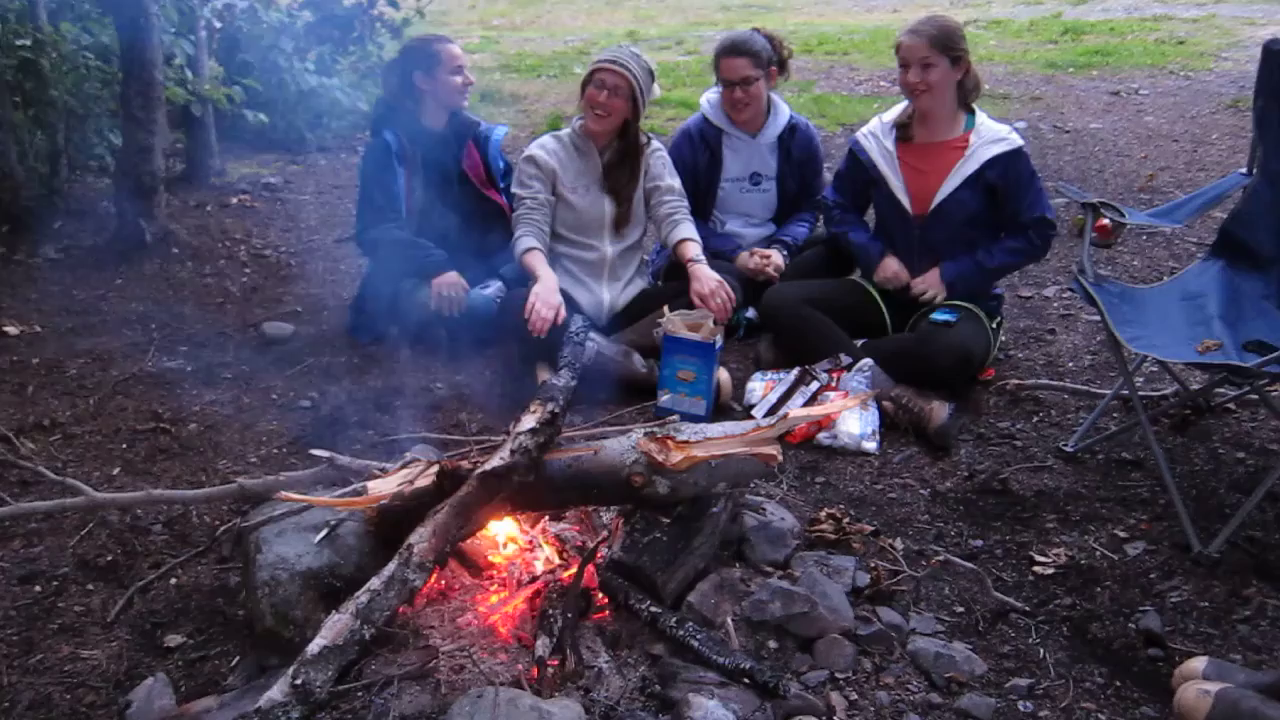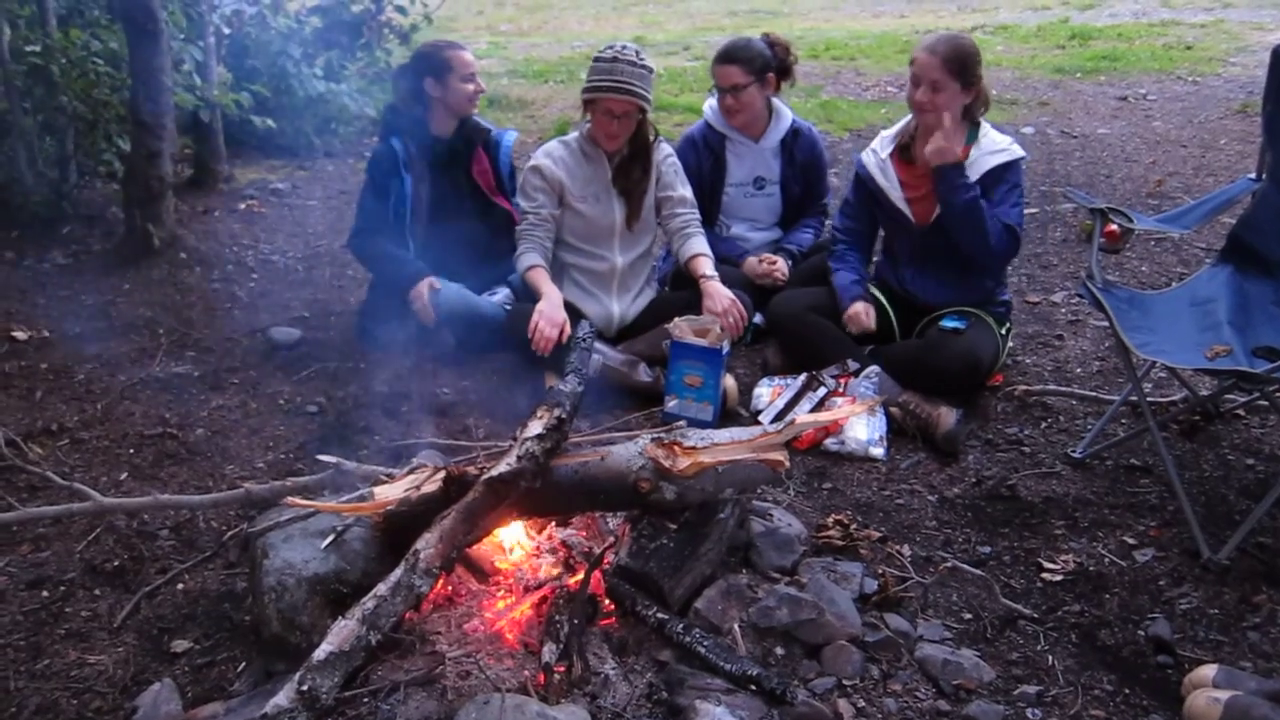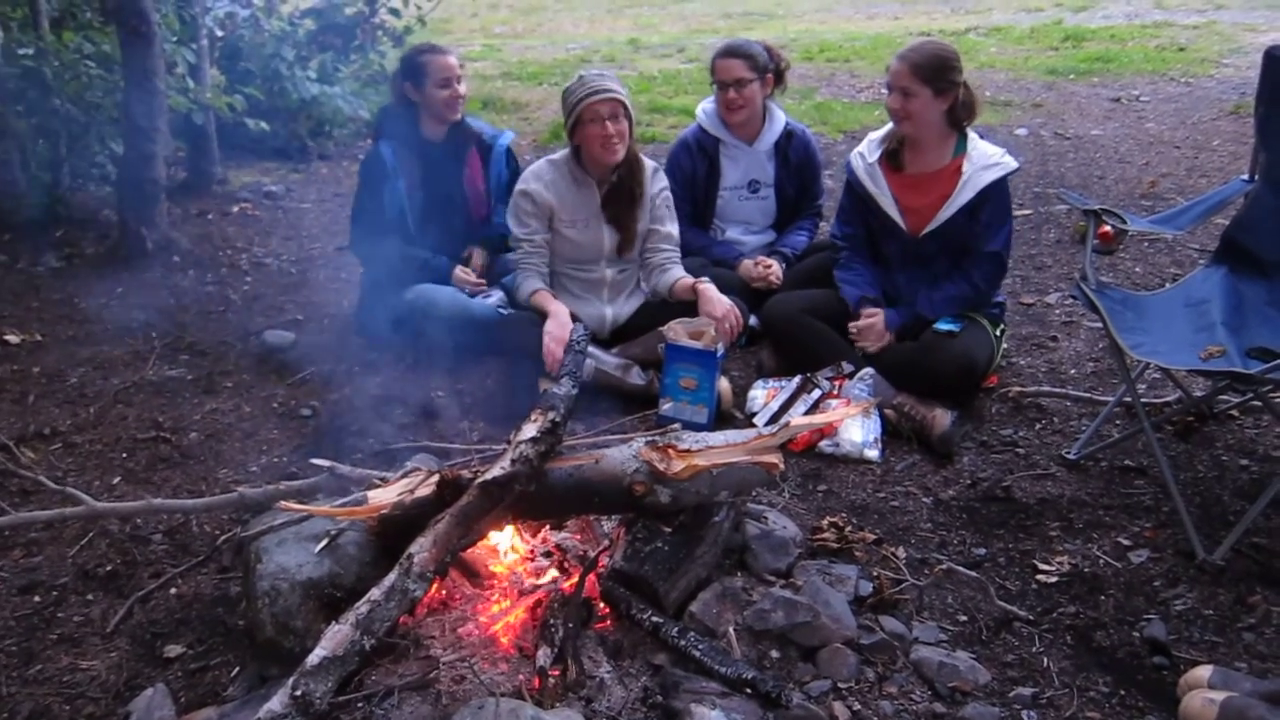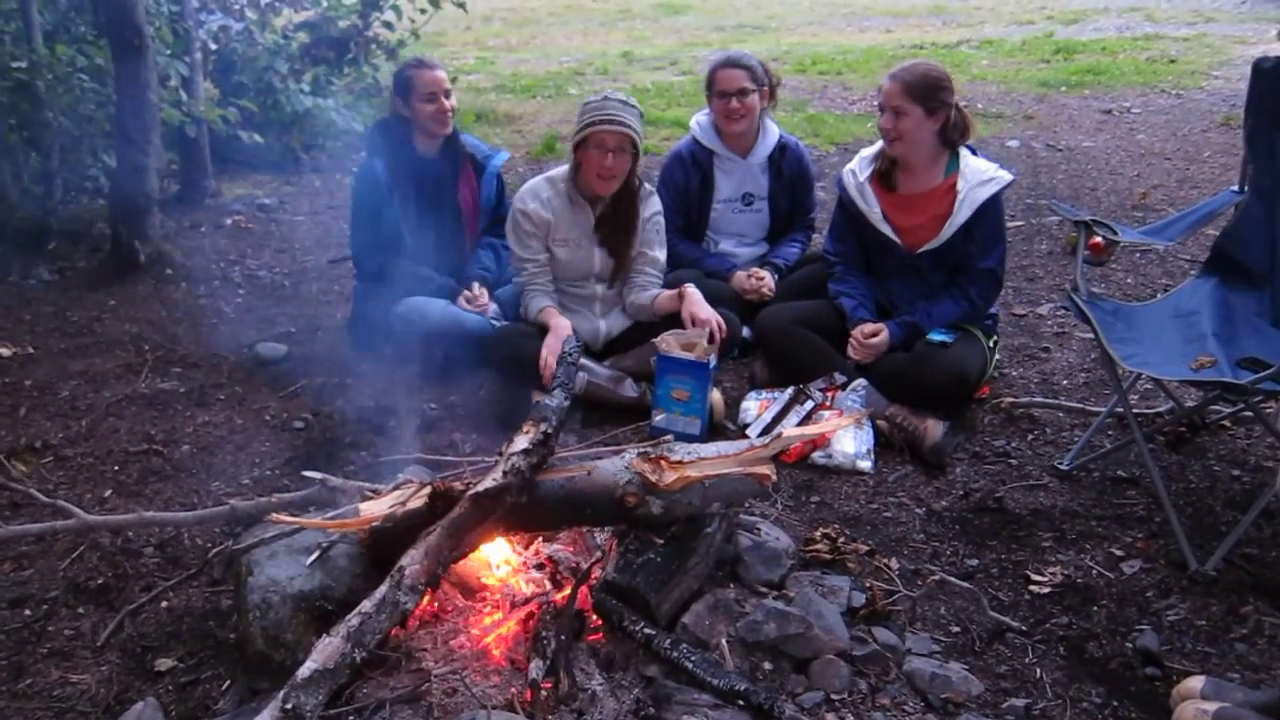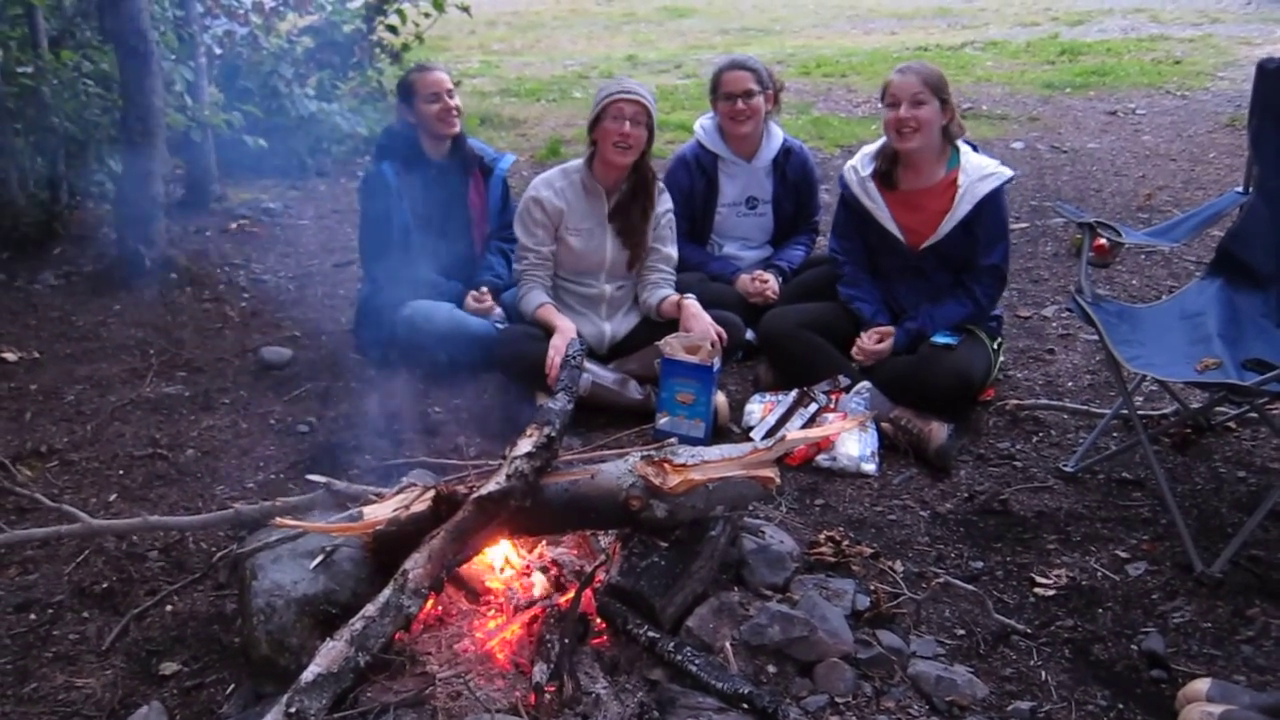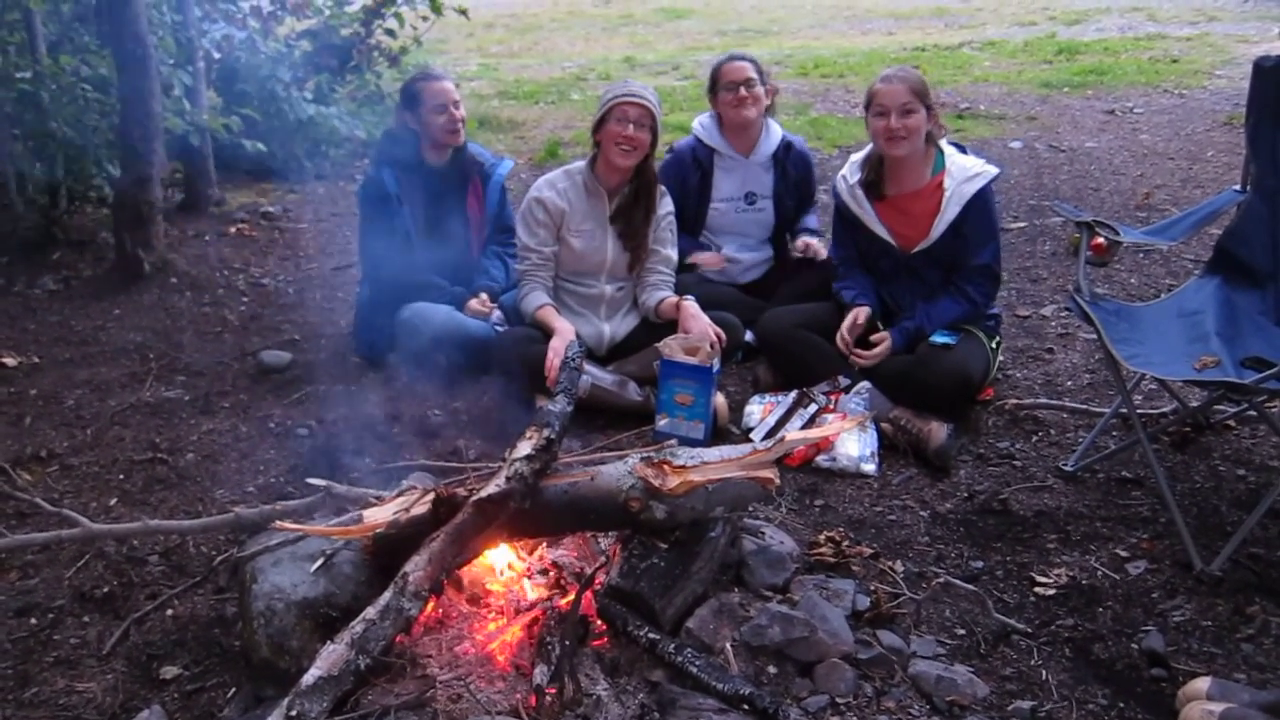
dt=0.7s
person 1, frame 1
left shoulder: (997, 152)
right shoulder: (876, 138)
left elbow: (1035, 233)
right elbow: (838, 208)
left wrist: (954, 273)
right wrist: (874, 256)
left hip: (961, 300)
right hip: (886, 292)
left knee: (951, 354)
right knee: (779, 303)
left ankle: (831, 357)
right ankle: (896, 395)
person 1, frame 2
left shoulder: (997, 161)
right shoulder: (882, 156)
left elbow: (995, 251)
right elbow: (849, 237)
left wrist: (951, 174)
right wrist: (852, 295)
left hip: (967, 309)
right hip: (892, 299)
left knee: (960, 360)
right knee: (786, 310)
left ankle: (838, 364)
right ankle: (902, 399)
person 1, frame 3
left shoulder: (983, 173)
right shoulder: (868, 160)
left elbow: (982, 274)
right elbow: (850, 248)
left wrist: (900, 320)
right wrist: (864, 309)
left hip: (956, 311)
right hip: (881, 304)
left knee: (957, 363)
right knee: (780, 313)
left ankle: (825, 366)
right ankle: (900, 403)
person 1, frame 4
left shoulder: (977, 188)
right shoulder: (860, 177)
left elbow: (978, 288)
right elbow: (844, 263)
left wrist: (900, 332)
right wrist: (860, 320)
left hip: (950, 323)
right hip: (874, 314)
left knee: (949, 373)
right knee: (773, 324)
left ankle: (828, 381)
right ankle: (890, 412)
person 1, frame 5
left shoulder: (979, 185)
right shoulder: (862, 175)
left elbow: (983, 284)
right elbow: (850, 262)
left wrist: (906, 336)
right wrist: (875, 324)
left hip: (955, 324)
right hip: (878, 317)
left knee: (952, 376)
right knee: (777, 327)
left ankle: (827, 382)
right ankle: (895, 415)
person 1, frame 6
left shoulder: (967, 185)
right shoulder: (853, 183)
left elbow: (977, 285)
right elbow: (848, 264)
left wrist: (903, 336)
right wrist: (859, 306)
left hip: (953, 323)
right hip: (878, 316)
left knee: (951, 375)
right knee: (775, 328)
left ankle: (834, 380)
right ankle: (894, 414)
person 2, frame 1
left shoulder: (649, 154)
right shoulder: (544, 155)
left elbow: (674, 215)
right elbow: (529, 231)
left wrist: (697, 264)
right wrist: (546, 280)
left hip: (629, 301)
right hip: (569, 303)
left knee: (721, 293)
right knee: (521, 308)
right ankle: (650, 369)
person 2, frame 2
left shoulder: (658, 156)
right shoulder: (551, 162)
left elbow: (685, 226)
right elbow: (532, 245)
left wrist: (709, 280)
right wrist: (550, 297)
left hip: (639, 309)
right hip: (575, 313)
left knee: (735, 307)
right knee: (522, 322)
right ankle: (649, 375)
person 2, frame 3
left shoulder: (650, 177)
right shoulder: (538, 183)
left elbow: (662, 265)
right elbow: (529, 272)
left wrist: (701, 288)
right wrist: (555, 310)
left hip: (631, 316)
right hip: (569, 318)
left knee: (727, 315)
left ankle: (589, 367)
right ankle: (648, 379)
person 2, frame 4
left shoulder: (644, 200)
right shoulder: (535, 200)
left elbow: (641, 293)
right elbow: (534, 290)
left wrist: (686, 294)
right wrist: (557, 323)
left hip: (623, 331)
right hip: (563, 331)
left knee: (723, 328)
right knee: (506, 344)
left ankle: (578, 380)
right ankle: (643, 392)
person 2, frame 5
left shoulder: (656, 196)
right shoulder: (548, 192)
left elbow: (655, 284)
right elbow: (532, 284)
left wrist: (685, 305)
right wrist: (562, 326)
left hip: (629, 335)
right hip: (568, 334)
left knee: (726, 329)
right knee: (512, 344)
left ankle: (582, 382)
right ankle: (651, 396)
person 2, frame 6
left shoulder: (658, 200)
right shoulder: (550, 193)
left elbow: (654, 286)
right elbow: (533, 285)
left wrist: (684, 305)
right wrist: (560, 327)
left hip: (629, 336)
right hip: (567, 337)
left knee: (726, 330)
right knee: (511, 346)
left ankle: (580, 384)
right ankle: (649, 397)
person 3, frame 1
left shoulder: (478, 136)
right shoulder: (386, 148)
left elbow: (511, 197)
right elbow: (374, 232)
right wrist: (434, 265)
left hip: (487, 264)
right hip: (421, 274)
right knee: (427, 300)
person 3, frame 2
left shoulder: (488, 142)
right shoulder: (394, 155)
left elbow: (517, 208)
right elbow: (366, 236)
right wrist: (411, 276)
left hip: (494, 270)
right hip: (437, 280)
right knee: (443, 304)
person 3, frame 3
left shoulder: (484, 142)
right shoulder: (385, 160)
right elbow: (368, 242)
left wrist: (487, 245)
right wrist: (441, 271)
left hip: (477, 267)
right hip: (417, 279)
right knee: (425, 305)
person 3, frame 4
left shoulder: (477, 159)
right shoulder: (377, 173)
left elbow: (499, 229)
right elbow: (371, 259)
left wrist: (481, 278)
right wrist: (445, 292)
left hip: (473, 288)
right hip: (408, 294)
right knee: (414, 317)
person 3, frame 5
left shoulder: (485, 163)
right shoulder: (385, 178)
left elbow: (506, 235)
right elbow: (381, 263)
left wrist: (489, 285)
right wrist: (454, 296)
left hip: (478, 293)
right hip: (414, 301)
right knee: (419, 321)
person 3, frame 6
left shoulder: (484, 168)
right shoulder: (384, 183)
left elbow: (503, 239)
right elbow: (385, 267)
left wrist: (486, 290)
right wrist: (457, 300)
left hip: (477, 296)
right hip: (411, 303)
right knee: (419, 324)
person 4, frame 1
left shoulder: (800, 134)
right shoulder: (692, 136)
left elbow: (808, 207)
left wrist: (781, 250)
right wrist: (734, 256)
left hip: (771, 256)
right hip: (714, 257)
right knee: (680, 266)
left ankle: (750, 310)
person 4, frame 2
left shoulder: (803, 139)
right shoulder: (697, 141)
left elbow: (814, 213)
left wrist: (786, 257)
right wrist: (741, 261)
left hip: (778, 260)
right hip: (720, 263)
right knee: (686, 274)
left ankle: (761, 315)
person 4, frame 3
left shoulder: (797, 141)
right shoulder: (691, 146)
left elbow: (808, 214)
right elbow: (679, 226)
left wrist: (780, 260)
right wrist: (736, 263)
left hip: (774, 260)
right hip: (718, 263)
right knee: (688, 272)
person 4, frame 4
left shoulder: (791, 153)
right shoulder: (684, 158)
left elbow: (801, 227)
right elbow: (670, 237)
left wrist: (773, 270)
right wrist: (729, 274)
left hip: (768, 272)
right hip: (711, 274)
right knee: (678, 284)
left ankle: (747, 325)
person 4, frame 5
left shoulder: (795, 157)
right shoulder: (689, 162)
left elbow: (806, 229)
right elbow: (676, 241)
left wrist: (776, 274)
right wrist: (733, 278)
left hip: (772, 276)
right hip: (715, 278)
right knee: (684, 287)
person 4, frame 6
left shoulder: (793, 153)
right shoulder: (686, 157)
left elbow: (805, 208)
left wrist: (807, 235)
right wrist: (690, 252)
left hip: (768, 277)
right hip: (708, 281)
left knee: (834, 270)
right knee: (680, 290)
left ankle: (753, 331)
